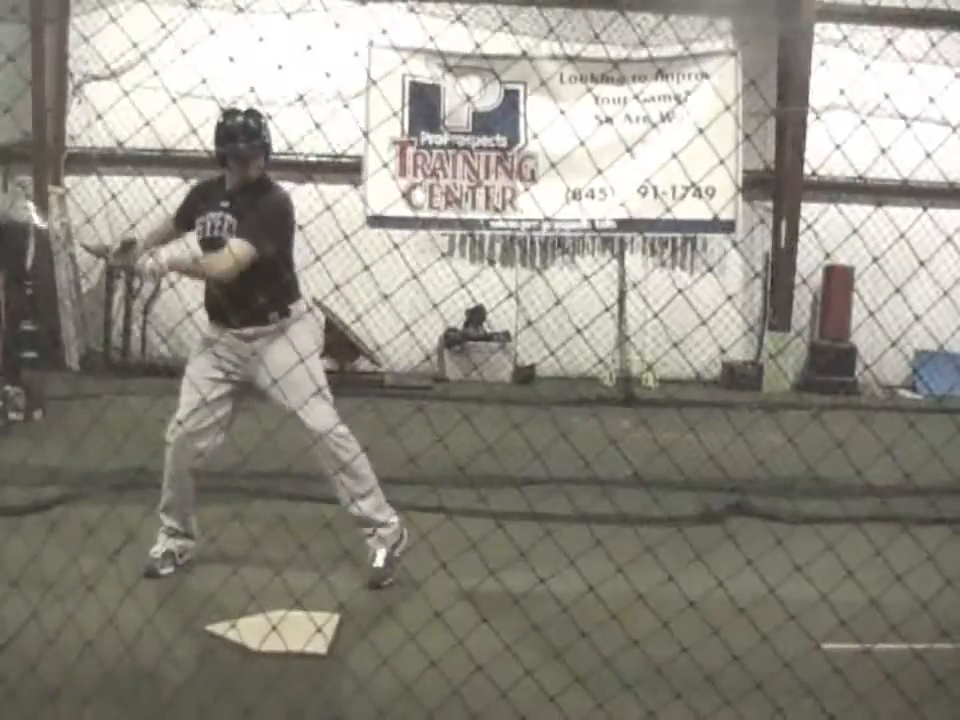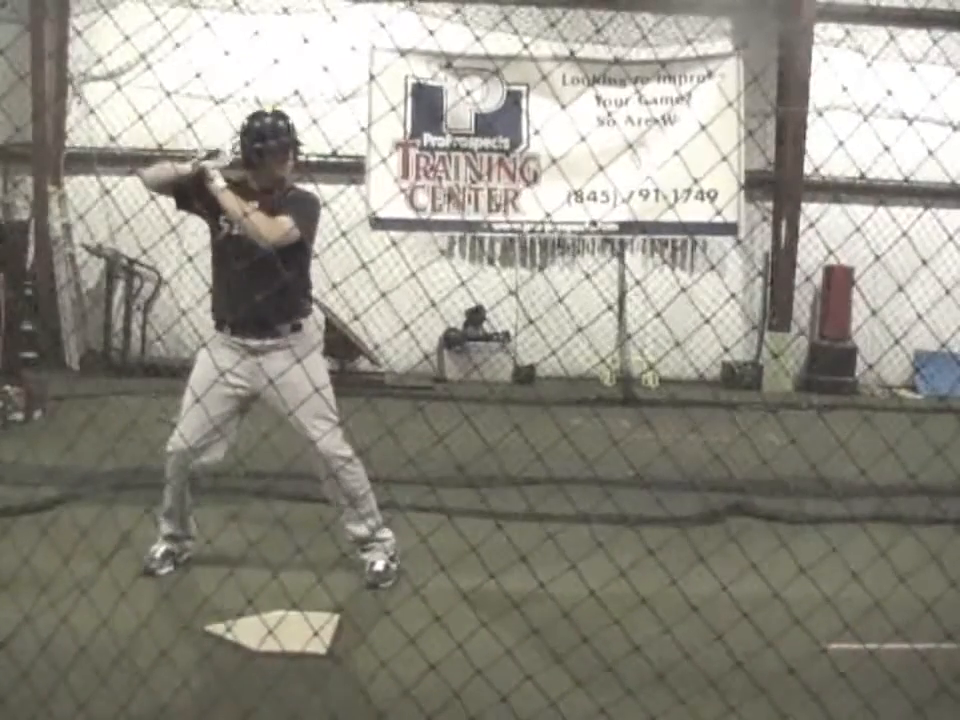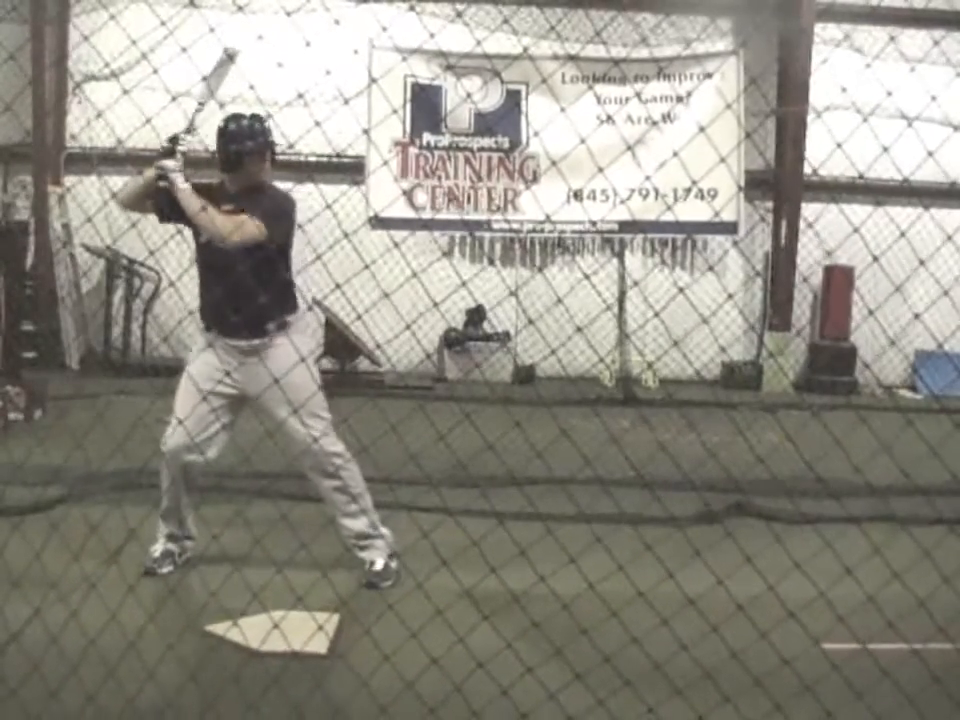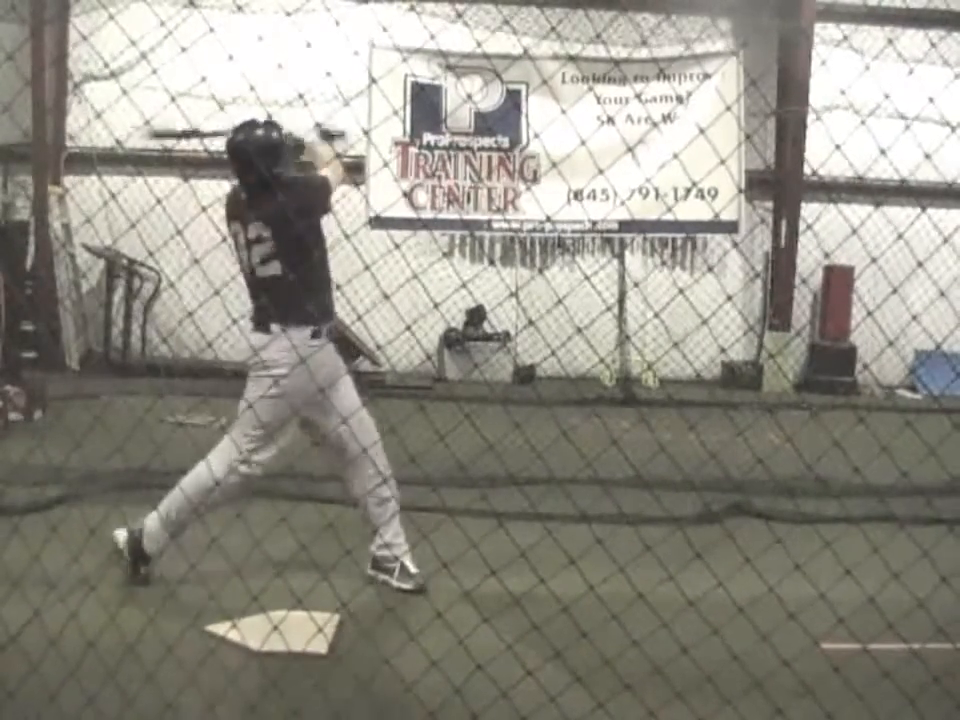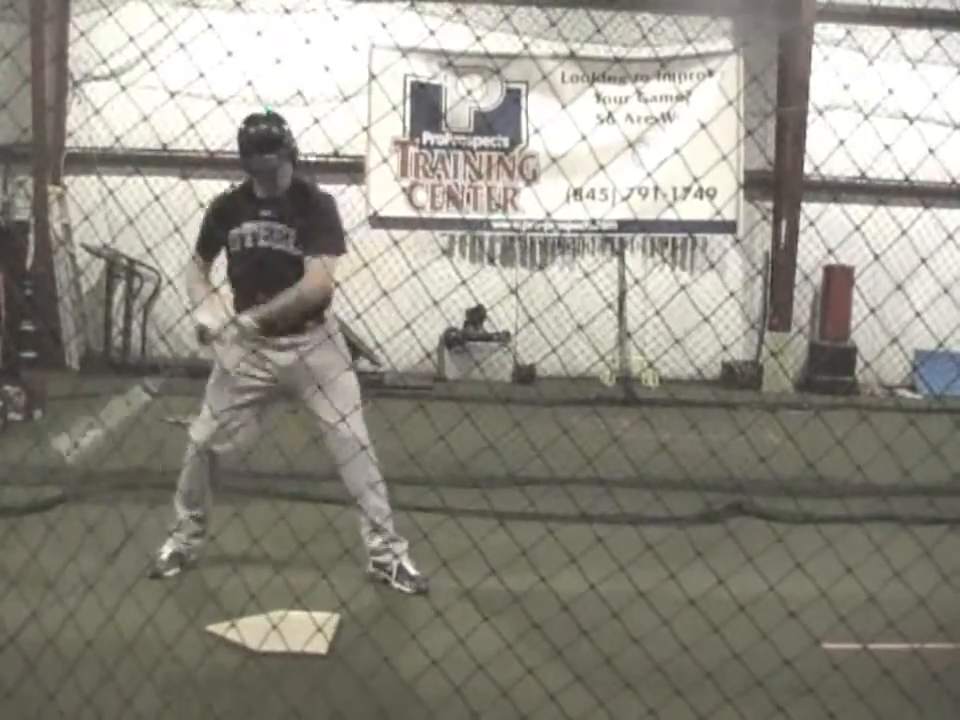
dt=1s
person 1, frame 1
left shoulder: (272, 202)
right shoulder: (203, 193)
left elbow: (225, 267)
right elbow: (168, 235)
left wrist: (168, 260)
right wrist: (145, 246)
left hip: (279, 332)
right hip: (222, 335)
left knee: (327, 429)
right knee: (183, 437)
left ankle: (384, 532)
right ankle: (175, 539)
person 1, frame 2
left shoulder: (303, 203)
right shoulder: (220, 193)
left elbow: (270, 234)
right elbow: (149, 178)
left wrist: (219, 188)
right wrist: (193, 169)
left hip: (290, 347)
right hip: (228, 346)
left knee: (333, 450)
right knee: (183, 449)
left ankle: (378, 545)
right ankle: (174, 539)
person 1, frame 3
left shoulder: (277, 203)
right shoulder: (203, 196)
left elbow: (227, 235)
right elbow: (128, 201)
left wrist: (179, 184)
right wrist: (159, 173)
left hip: (277, 343)
right hip: (217, 346)
left knee: (321, 445)
right knee: (177, 448)
left ankle: (375, 544)
right ankle: (174, 538)
person 1, frame 4
left shoulder: (237, 202)
right shoulder: (293, 199)
right elbow: (333, 169)
right wrist: (318, 146)
left hip: (312, 345)
right hip: (289, 350)
left knee: (364, 444)
right knee: (241, 455)
left ankle: (389, 552)
right ankle: (145, 538)
person 1, frame 5
left shoulder: (316, 205)
right shoulder: (227, 206)
left elbow: (320, 283)
right elbow: (198, 265)
left wrist: (254, 317)
right wrist: (205, 310)
left hip: (314, 342)
right hip: (247, 345)
left knee: (352, 442)
right knee: (204, 440)
left ankle: (389, 553)
right ankle: (186, 537)
